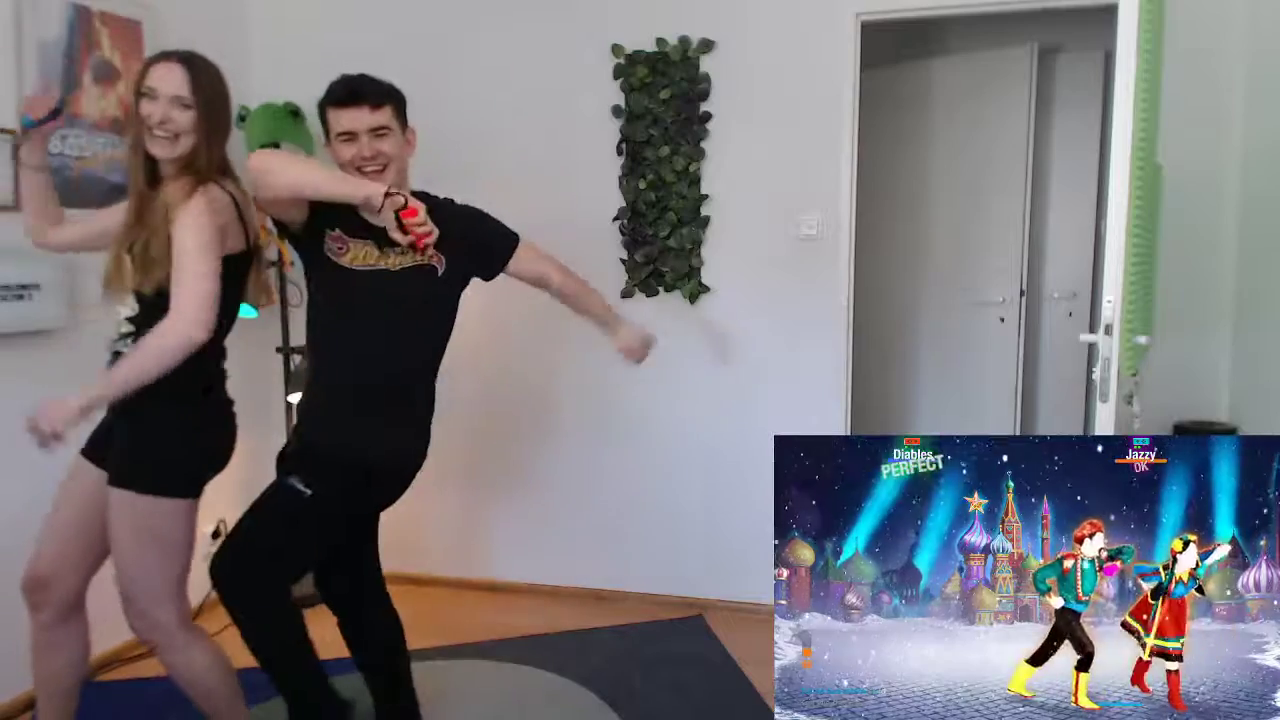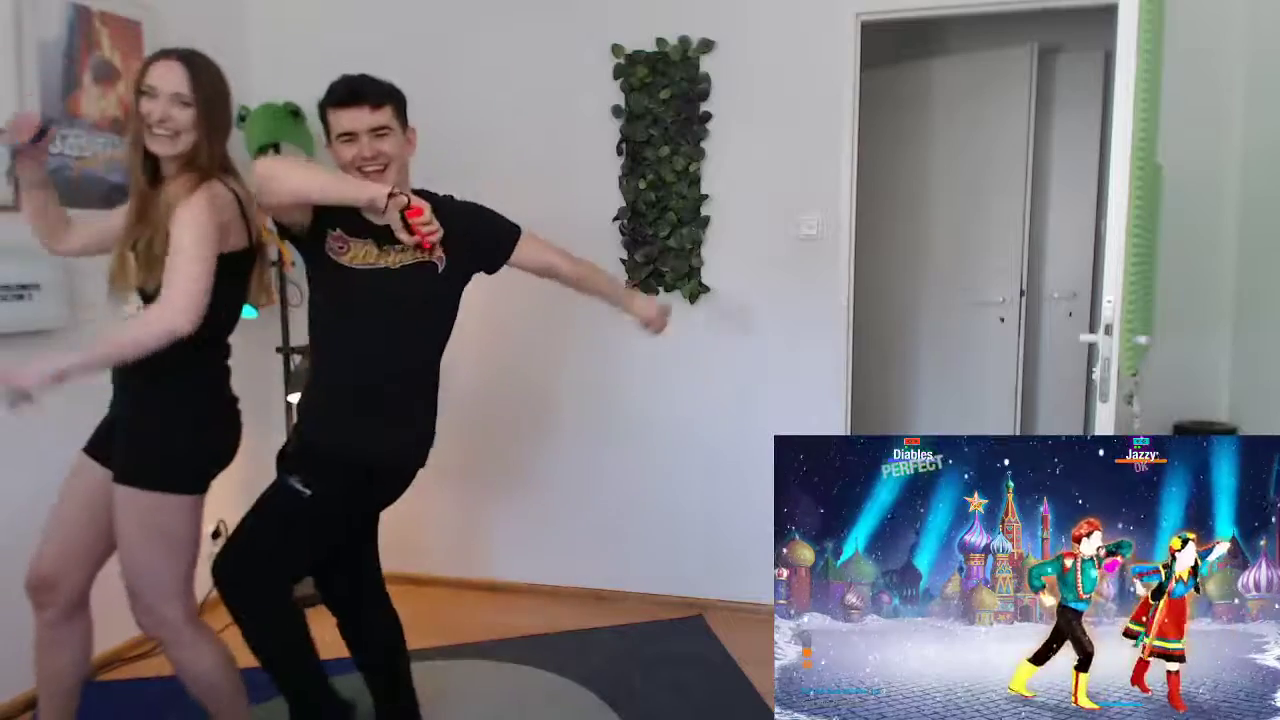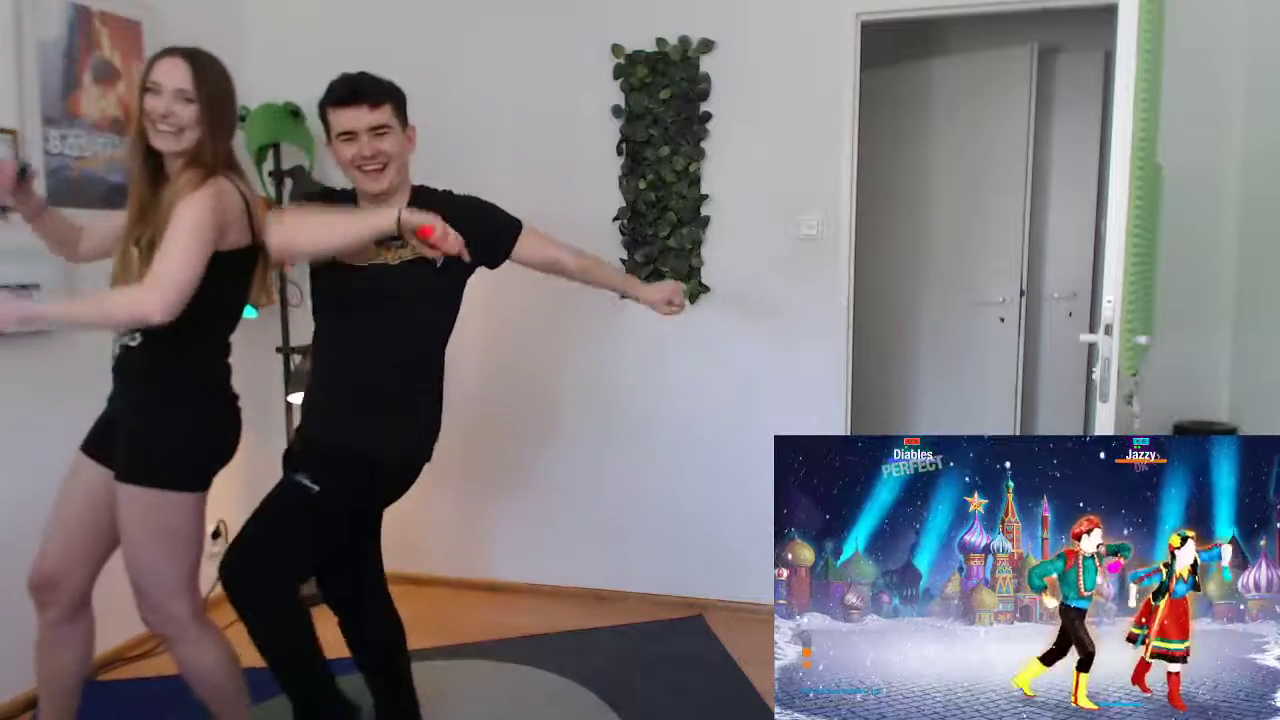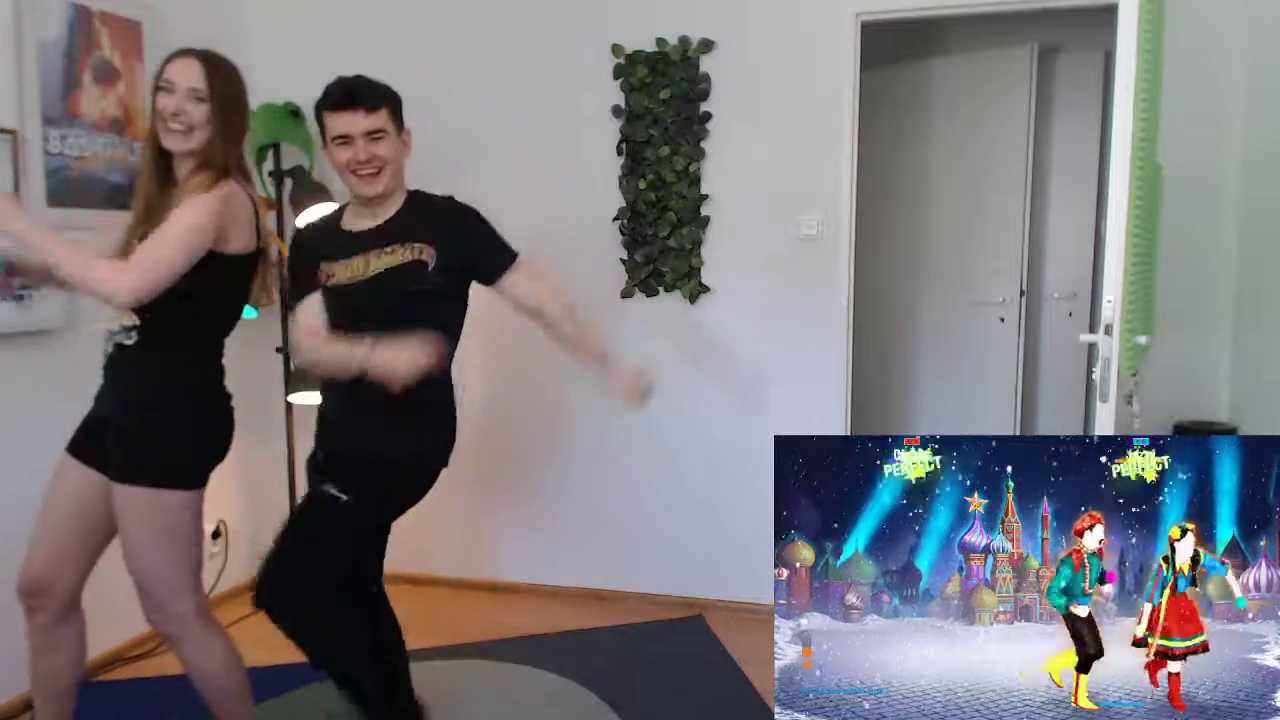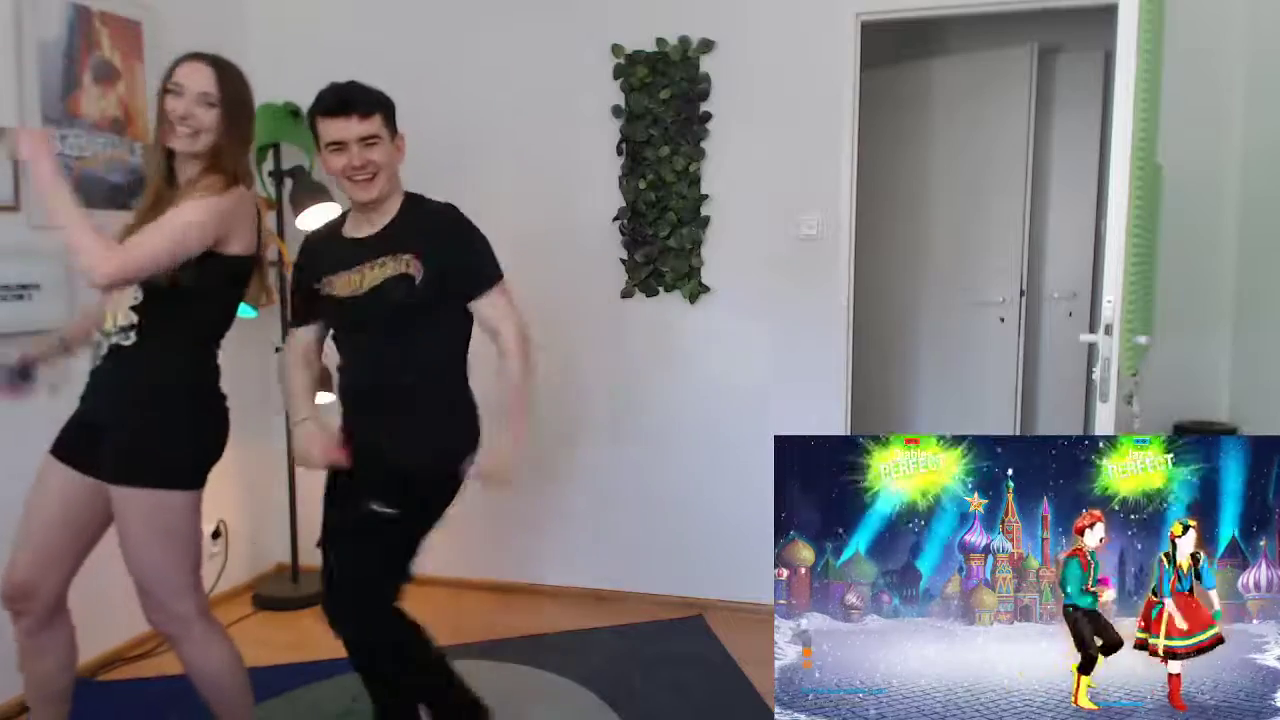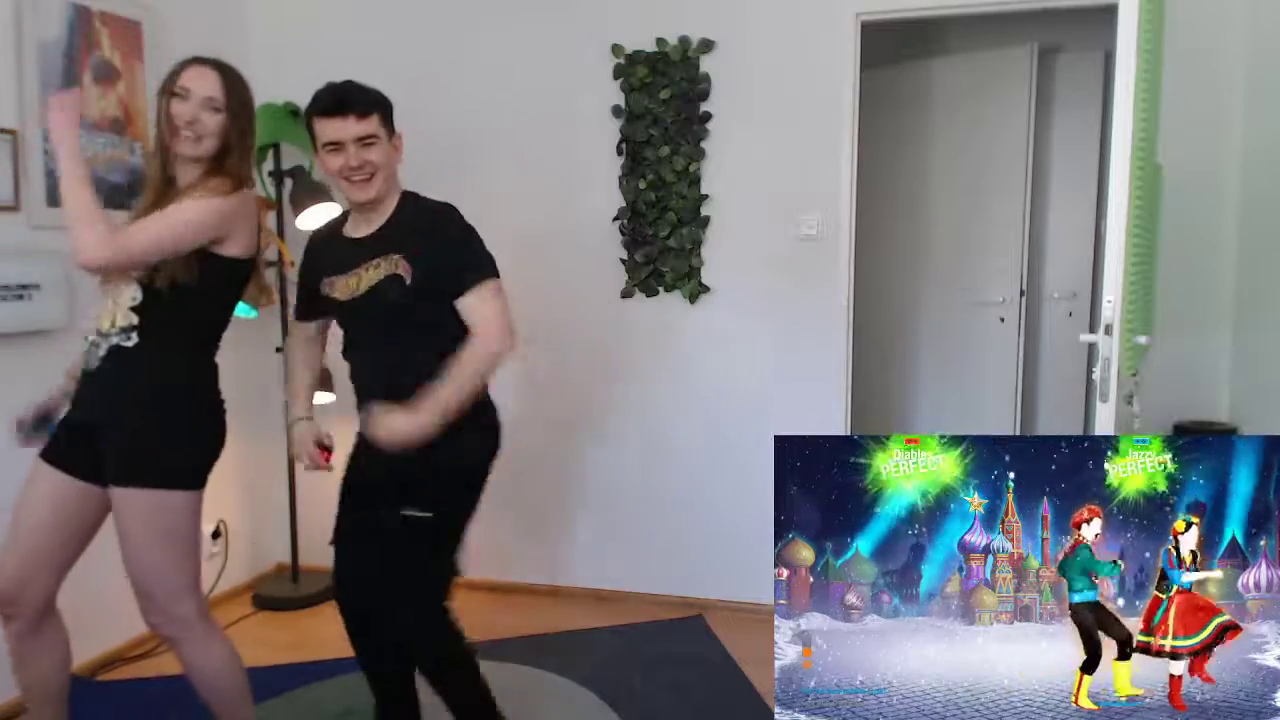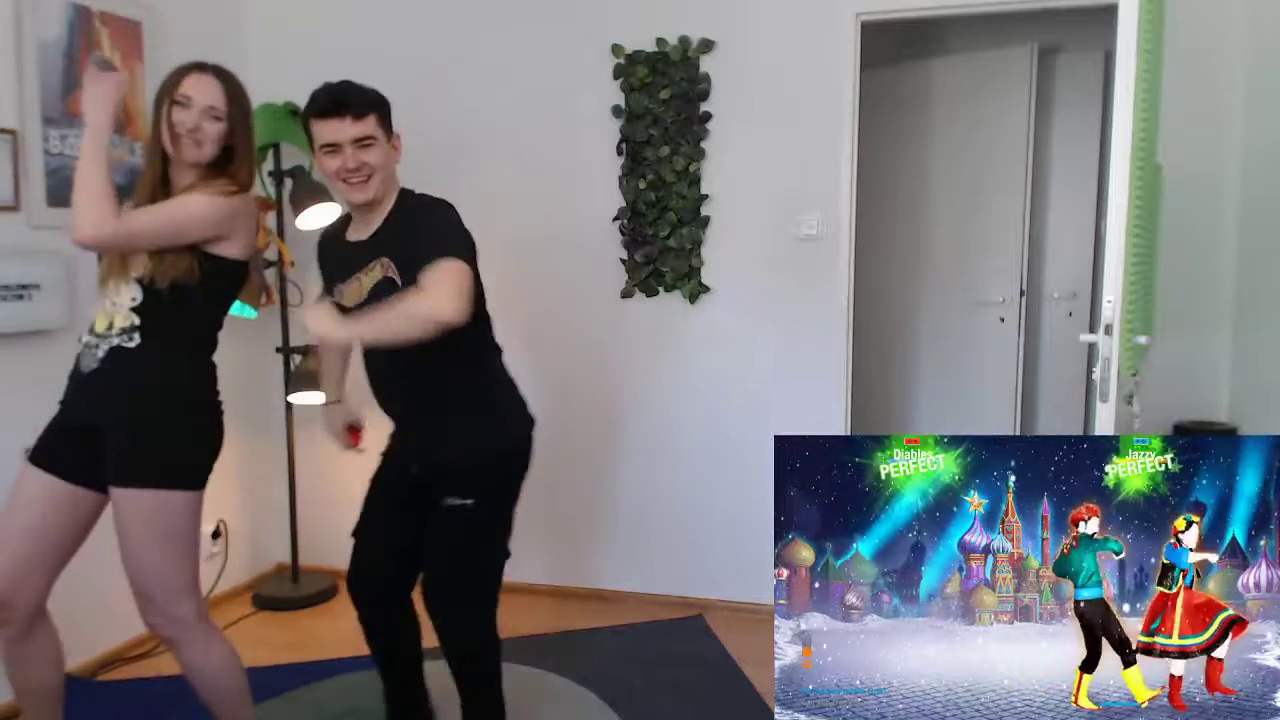
dt=0.1s
person 1, frame 1
left shoulder: (202, 202)
right shoulder: (153, 201)
left elbow: (192, 324)
right elbow: (49, 232)
left wrist: (79, 402)
right wrist: (33, 150)
left hip: (171, 423)
right hip: (140, 413)
left knee: (157, 618)
right knee: (47, 587)
person 1, frame 2
left shoulder: (204, 198)
right shoulder: (161, 199)
left elbow: (180, 316)
right elbow: (64, 235)
left wrist: (54, 366)
left hip: (179, 417)
right hip: (144, 411)
left knee: (164, 615)
person 1, frame 3
left shoulder: (209, 194)
right shoulder: (163, 196)
left elbow: (157, 303)
right elbow: (76, 244)
left hip: (179, 415)
right hip: (140, 408)
left knee: (170, 612)
right knee: (54, 583)
person 1, frame 4
left shoulder: (218, 195)
right shoulder: (170, 194)
left elbow: (126, 286)
right elbow: (132, 284)
left hip: (172, 413)
right hip: (126, 405)
left knee: (174, 612)
person 1, frame 5
left shoulder: (223, 199)
right shoulder: (172, 197)
left elbow: (107, 269)
left hip: (167, 414)
right hip: (113, 404)
left knee: (175, 612)
person 1, frame 6
left shoulder: (226, 202)
right shoulder: (161, 202)
left elbow: (95, 251)
left wrist: (67, 140)
right wrist: (66, 387)
left hip: (165, 415)
right hip: (99, 408)
left knee: (174, 615)
person 1, frame 7
left shoulder: (225, 204)
right shoulder: (155, 203)
left elbow: (94, 230)
left wrist: (95, 120)
left hip: (164, 416)
right hip: (91, 409)
left knee: (173, 616)
person 2, frame 1
left shoulder: (455, 225)
right shoulder: (320, 217)
left elbow: (549, 272)
right elbow: (261, 170)
left wrist: (617, 327)
right wrist: (377, 197)
left hip: (373, 449)
right hip: (326, 441)
left knee: (242, 573)
right knee: (350, 589)
person 2, frame 2
left shoulder: (453, 222)
right shoulder: (320, 214)
left elbow: (550, 260)
right elbow: (265, 178)
left wrist: (631, 302)
right wrist: (385, 199)
left hip: (376, 446)
right hip: (327, 441)
left knee: (243, 574)
right knee: (349, 587)
person 2, frame 3
left shoulder: (456, 216)
right shoulder: (327, 214)
left elbow: (555, 255)
right elbow: (281, 238)
left wrist: (641, 290)
right wrist: (395, 218)
left hip: (381, 443)
right hip: (333, 438)
left knee: (251, 572)
right knee: (350, 585)
person 2, frame 4
left shoulder: (449, 223)
right shoulder: (312, 242)
left elbow: (537, 297)
right elbow: (308, 343)
left wrist: (608, 366)
right wrist: (379, 353)
left hip: (402, 443)
right hip: (348, 438)
left knee: (287, 587)
right knee: (350, 590)
person 2, frame 5
left shoulder: (440, 229)
right shoulder: (316, 251)
left elbow: (508, 332)
right elbow: (301, 347)
left wrist: (509, 433)
right wrist: (304, 419)
left hip: (431, 449)
right hip: (362, 449)
left knee: (359, 600)
right knee: (344, 597)
person 2, frame 6
left shoulder: (437, 226)
right shoulder: (321, 248)
left elbow: (495, 333)
right elbow: (307, 333)
left wrist: (425, 415)
right wrist: (301, 415)
left hip: (450, 448)
right hip: (380, 451)
left knee: (413, 604)
right knee: (356, 593)
person 2, frame 7
left shoulder: (431, 220)
right shoulder: (332, 247)
left elbow: (445, 306)
left wrist: (344, 330)
right wrist: (336, 399)
left hip: (481, 442)
right hip: (413, 446)
left knee: (454, 597)
right knee: (371, 582)
person 3, frame 1
left shoulder: (1099, 558)
right shoulder: (1066, 561)
left elbow: (1128, 550)
right elbow: (1039, 576)
left wrist: (1117, 563)
right wrist: (1049, 596)
left hip: (1074, 614)
right hip: (1066, 613)
left knee: (1047, 650)
right knee: (1086, 651)
left ankle: (1016, 683)
right ankle: (1079, 697)
person 3, frame 2
left shoulder: (1098, 555)
right shoulder: (1065, 561)
left elbow: (1126, 545)
right elbow: (1034, 572)
left wrist: (1118, 558)
right wrist: (1042, 594)
left hip: (1077, 613)
right hip: (1067, 612)
left knee: (1049, 649)
right knee: (1086, 651)
left ankle: (1018, 683)
right ankle: (1079, 696)
person 3, frame 3
left shoulder: (1099, 553)
right shoulder: (1067, 558)
left elbow: (1125, 548)
right elbow: (1035, 573)
left wrist: (1120, 559)
right wrist: (1044, 595)
left hip: (1081, 611)
right hip: (1070, 611)
left knee: (1059, 650)
right knee: (1088, 651)
left ankle: (1023, 678)
right ankle: (1079, 697)
person 3, frame 4
left shoulder: (1097, 553)
right shoulder: (1072, 560)
left elbow: (1097, 576)
right elbow: (1053, 592)
left wrist: (1107, 578)
right wrist: (1072, 606)
left hip: (1084, 610)
right hip: (1073, 611)
left knee: (1097, 651)
right knee: (1089, 652)
left ankle: (1055, 665)
right ankle: (1078, 697)
person 3, frame 5
left shoulder: (1090, 553)
right shoulder: (1075, 559)
right elbow: (1072, 593)
left wrist: (1099, 583)
right wrist: (1100, 598)
left hip: (1089, 609)
right hip: (1075, 610)
left knee: (1115, 642)
right knee: (1090, 653)
left ankle: (1081, 670)
right ankle: (1079, 697)
person 3, frame 6
left shoulder: (1081, 547)
right shoulder: (1081, 550)
left elbow: (1062, 569)
right elbow: (1102, 569)
right wrist: (1118, 565)
left hip: (1092, 604)
right hip: (1080, 606)
left knee: (1125, 638)
right knee: (1094, 652)
left ankle: (1122, 686)
right ankle: (1079, 697)
person 3, frame 7
left shoulder: (1069, 545)
right shoulder: (1083, 541)
left elbow: (1057, 569)
right elbow: (1110, 544)
right wrist: (1119, 551)
left hip: (1098, 602)
right hip: (1087, 604)
left knee: (1123, 645)
right knee: (1094, 651)
left ankle: (1140, 692)
right ankle: (1079, 697)
person 4, frame 1
left shoulder: (1197, 562)
right shoulder: (1163, 572)
left elbow: (1225, 548)
right elbow: (1137, 570)
left wrist: (1206, 564)
right wrist: (1144, 585)
left hip: (1179, 606)
right hip: (1161, 607)
left knee: (1152, 643)
right knee: (1172, 647)
left ankle: (1137, 678)
right ankle: (1174, 695)
person 4, frame 2
left shoulder: (1195, 561)
right shoulder: (1162, 571)
left elbow: (1224, 545)
right elbow: (1135, 571)
left wrist: (1209, 560)
right wrist: (1139, 588)
left hip: (1179, 606)
right hip: (1162, 608)
left knee: (1152, 645)
right knee: (1174, 649)
left ankle: (1137, 678)
right ankle: (1174, 695)
person 4, frame 3
left shoulder: (1196, 559)
right shoulder: (1164, 571)
left elbow: (1226, 548)
right elbow: (1135, 577)
left wrist: (1225, 564)
right wrist: (1132, 598)
left hip: (1181, 607)
right hip: (1163, 608)
left knee: (1154, 645)
right knee: (1175, 650)
left ankle: (1138, 677)
right ankle: (1174, 695)
person 4, frame 4
left shoulder: (1198, 557)
right shoulder: (1165, 565)
left elbow: (1222, 568)
right elbow: (1151, 594)
left wrist: (1238, 593)
right wrist: (1143, 623)
left hip: (1183, 602)
right hip: (1166, 606)
left knee: (1182, 647)
right knee: (1177, 649)
left ankle: (1153, 665)
right ankle: (1174, 695)
person 4, frame 5
left shoulder: (1196, 558)
right shoulder: (1165, 560)
left elbow: (1208, 581)
right elbow: (1165, 593)
left wrist: (1217, 607)
right wrist: (1177, 616)
left hip: (1186, 602)
right hip: (1165, 605)
left knee: (1207, 636)
right knee: (1178, 648)
left ankle: (1172, 659)
right ankle: (1174, 695)
person 4, frame 6
left shoulder: (1194, 556)
right shoulder: (1168, 553)
right elbow: (1179, 576)
right wrist: (1209, 574)
left hip: (1188, 601)
right hip: (1170, 605)
left knee: (1221, 628)
right knee: (1180, 651)
left ankle: (1196, 666)
right ankle: (1174, 695)
person 4, frame 7
left shoulder: (1191, 552)
right shoulder: (1171, 548)
right elbow: (1186, 558)
right wrist: (1206, 555)
left hip: (1190, 600)
right hip: (1172, 603)
left knee: (1226, 626)
right knee: (1182, 651)
left ankle: (1214, 681)
right ankle: (1174, 695)
